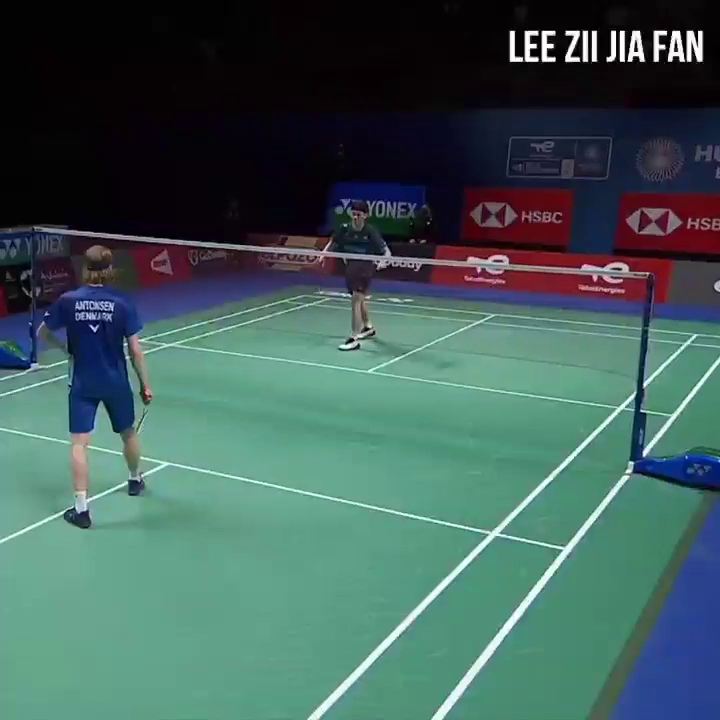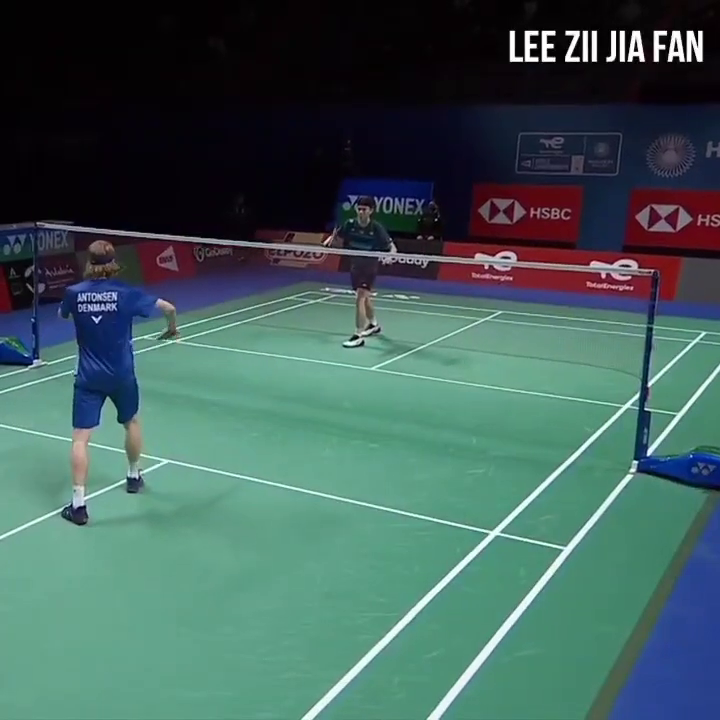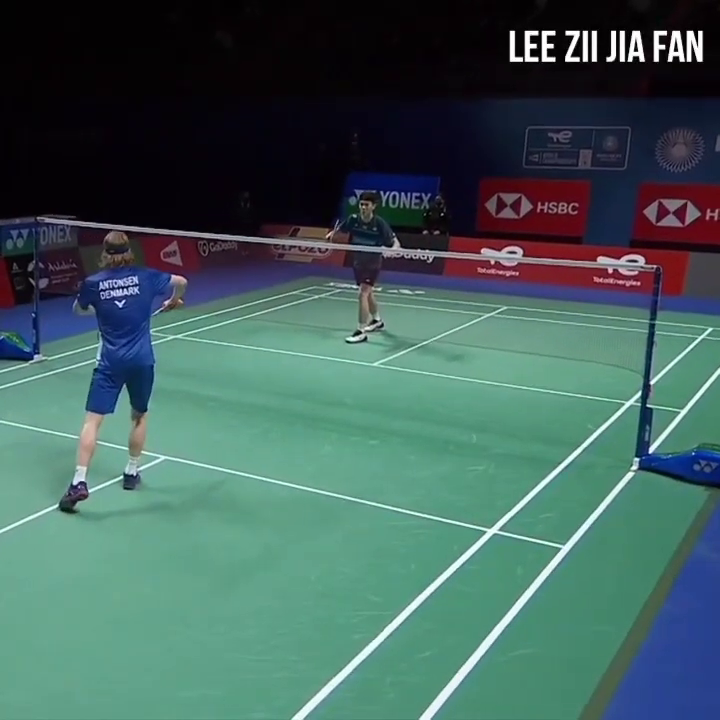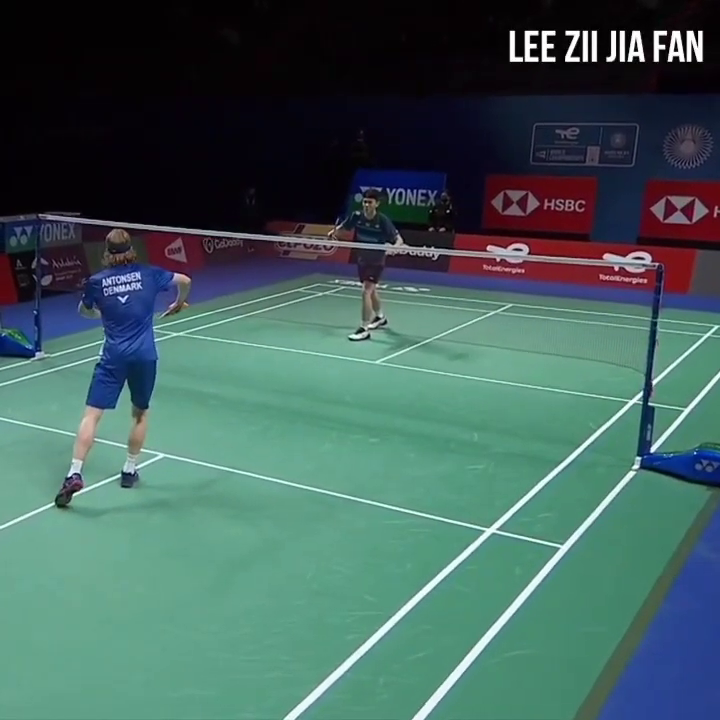
dt=0.5s
person 1, frame 1
left shoulder: (67, 301)
right shoulder: (122, 303)
left elbow: (43, 333)
right elbow: (135, 349)
right wrist: (145, 385)
left hip: (83, 384)
right hip: (116, 383)
left knee: (79, 444)
right knee: (128, 433)
left ankle: (81, 509)
right ankle: (135, 480)
person 1, frame 2
left shoulder: (73, 292)
right shoulder: (126, 293)
left elbow: (62, 315)
right elbow: (168, 308)
right wrist: (172, 328)
left hip: (88, 376)
right hip: (121, 374)
left knee: (80, 437)
right knee: (131, 422)
left ankle: (78, 504)
right ankle: (134, 476)
person 1, frame 3
left shoulder: (93, 283)
right shoulder: (145, 277)
left elbow: (78, 309)
right elbow: (181, 281)
right wrist: (174, 301)
left hip: (110, 361)
right hip: (141, 360)
left knee: (92, 421)
right knee: (139, 416)
left ankle: (79, 482)
right ankle: (131, 473)
person 1, frame 4
left shoulder: (97, 281)
right shoulder: (148, 274)
left elbow: (84, 311)
right elbow: (185, 280)
right wrist: (179, 303)
left hip: (113, 356)
right hip: (144, 355)
left knee: (91, 415)
right knee: (140, 413)
left ankle: (74, 474)
right ankle: (129, 471)
